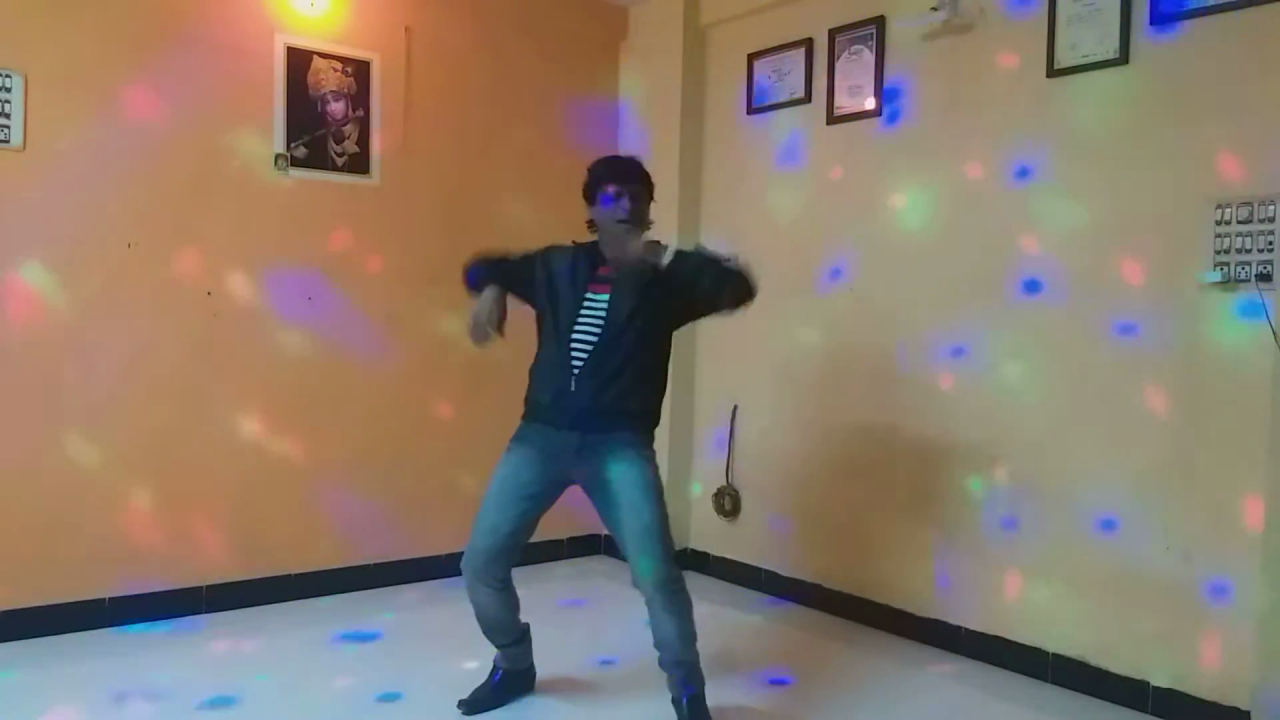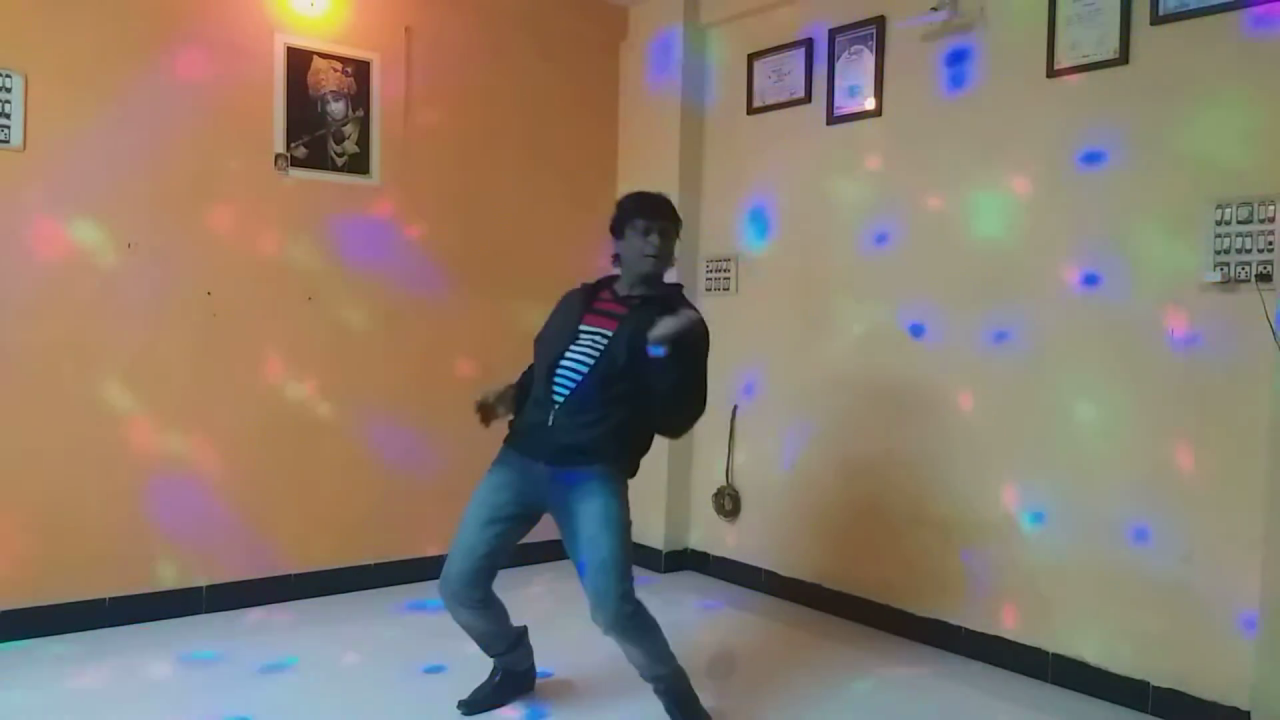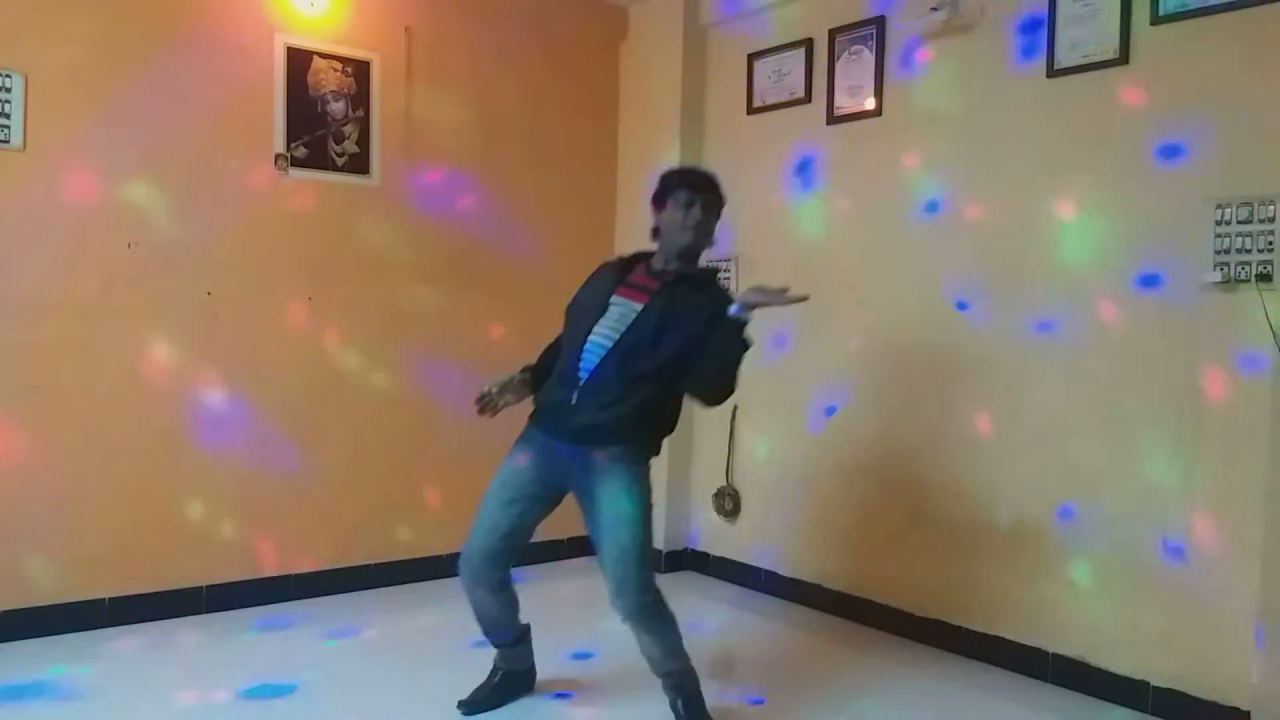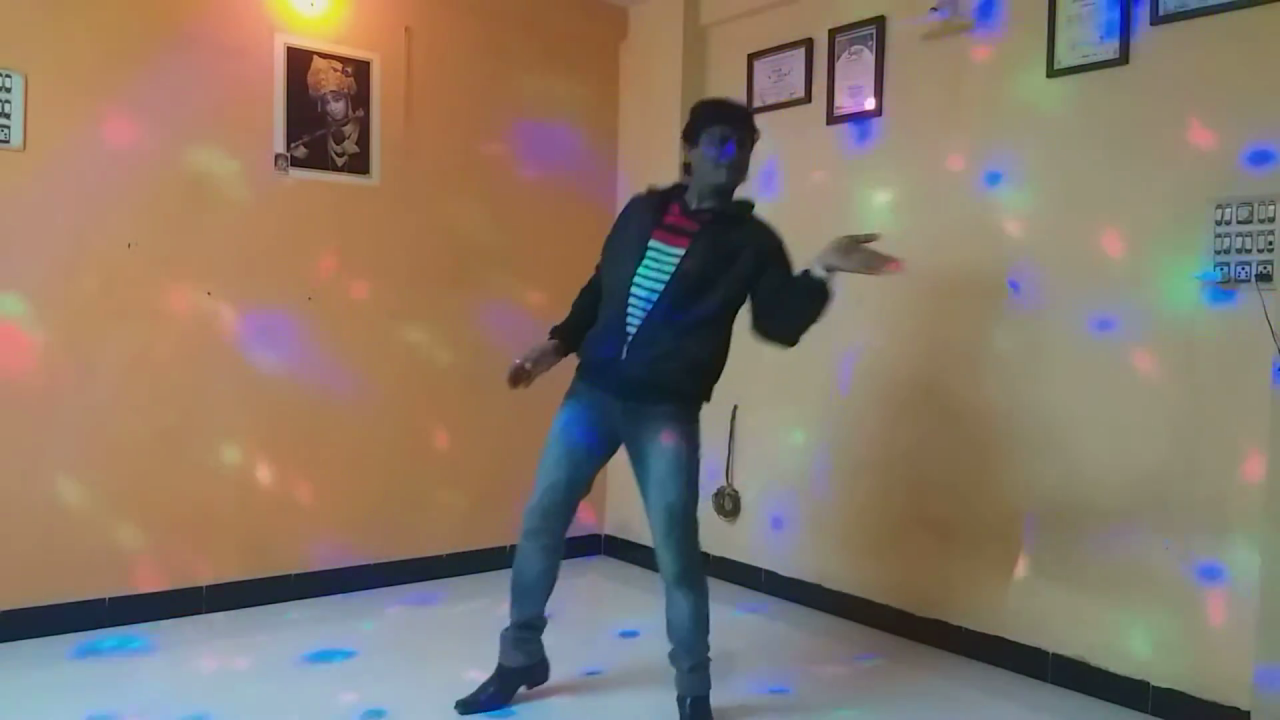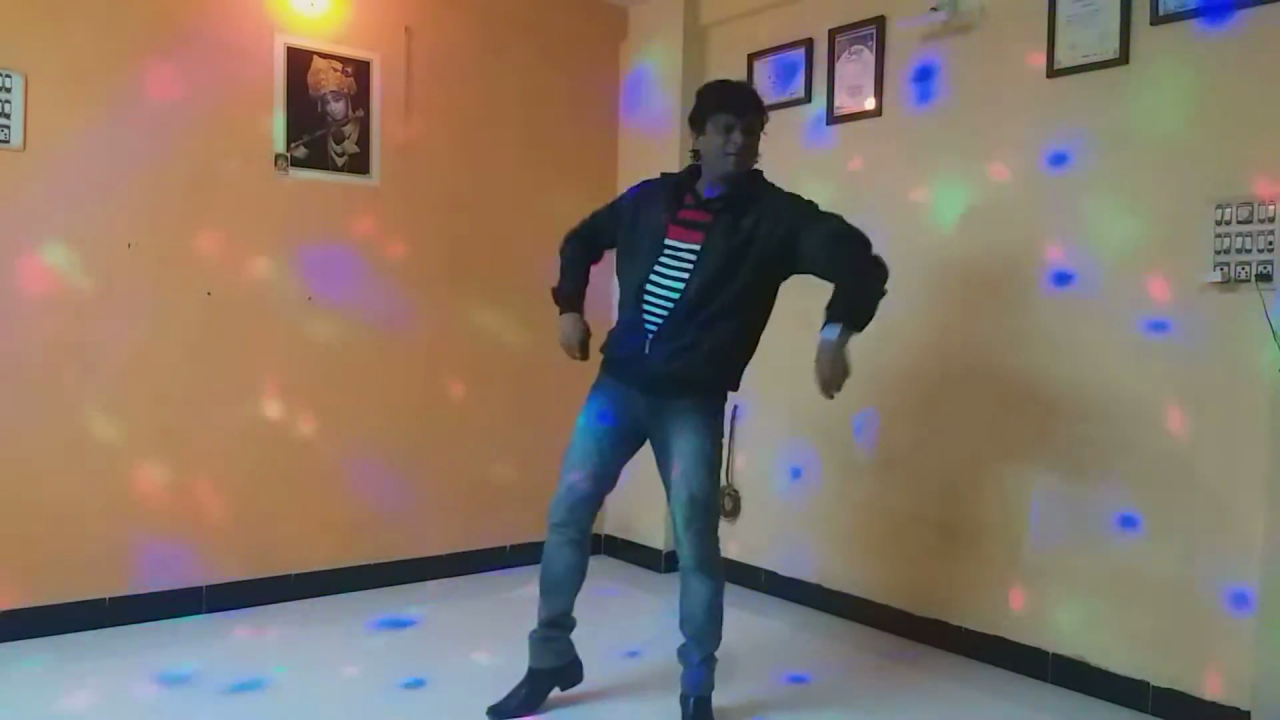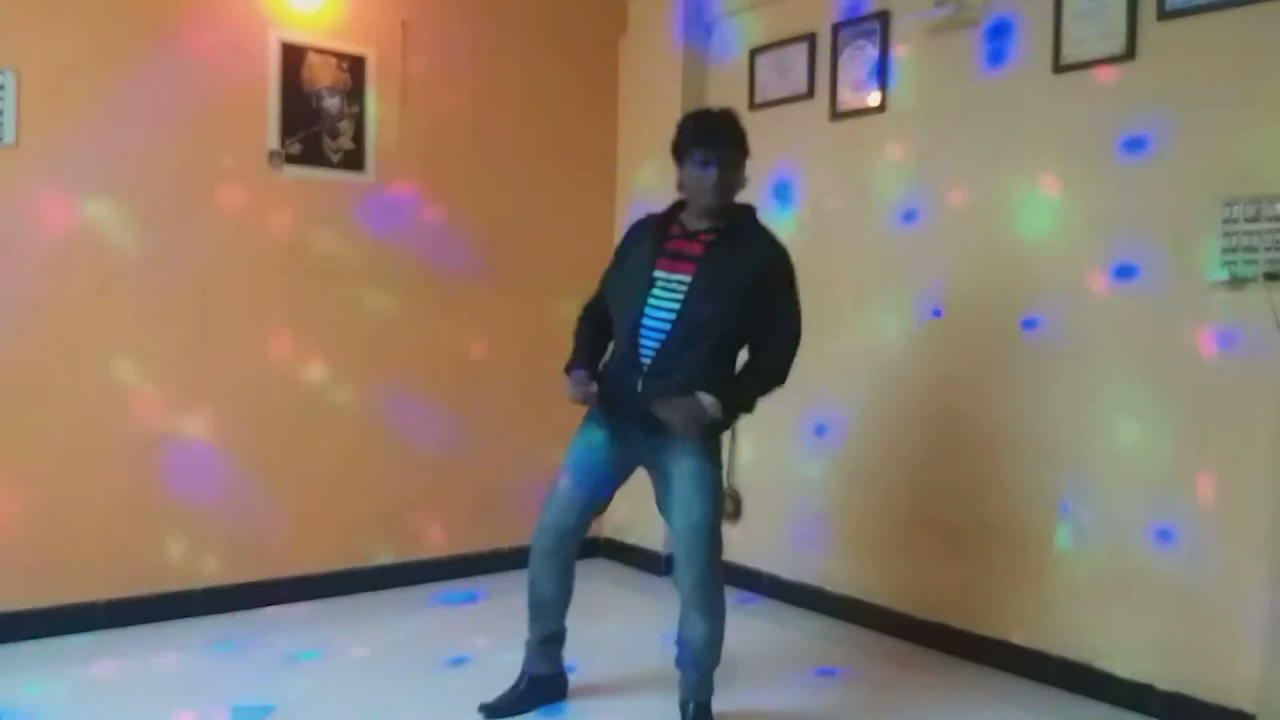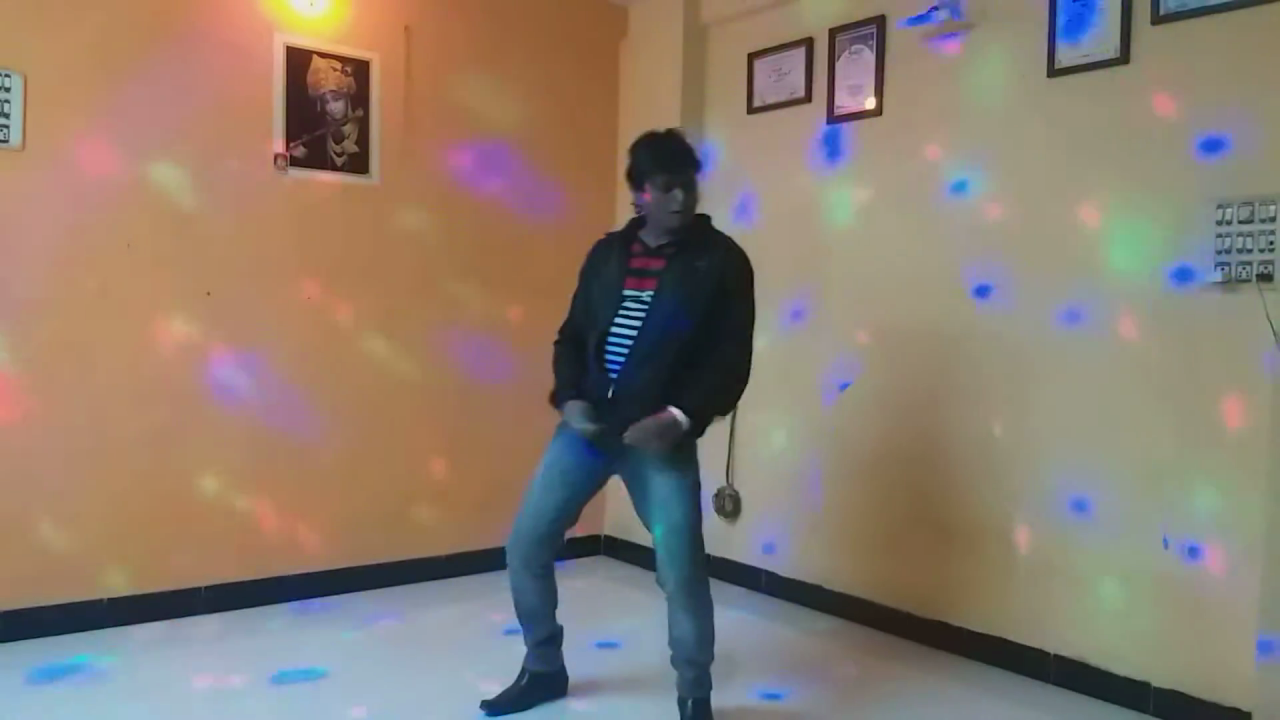
dt=0.3s
person 1, frame 1
left shoulder: (662, 274)
right shoulder: (560, 266)
left elbow: (735, 288)
right elbow: (487, 271)
left wrist: (662, 259)
right wrist: (491, 292)
left hip: (618, 442)
right hip: (541, 435)
left knee: (656, 573)
right knee: (481, 561)
right ankle: (514, 665)
person 1, frame 2
left shoulder: (678, 322)
right shoulder: (577, 302)
left elbow: (673, 420)
left wrist: (661, 348)
right wrist: (510, 397)
left hip: (593, 475)
right hip: (520, 461)
left knee: (611, 605)
right knee: (458, 586)
right ankle: (515, 666)
person 1, frame 3
left shoulder: (708, 302)
right shoulder: (610, 275)
left elbow: (710, 389)
left wrist: (737, 317)
right wrist: (526, 379)
left hip: (616, 456)
right hip: (543, 437)
left knee: (632, 593)
right knee: (478, 564)
right ankle: (513, 664)
person 1, frame 4
left shoulder: (751, 241)
right shoulder: (642, 210)
left elbow: (781, 325)
left wrist: (820, 274)
right wrist: (556, 343)
left hip: (667, 409)
right hip: (592, 392)
left knee: (677, 552)
right knee: (540, 523)
right ankle: (519, 657)
person 1, frame 5
left shoulder: (775, 214)
right shoulder: (652, 198)
left elbow: (861, 264)
right elbow: (581, 240)
left wrist: (835, 333)
right wrist: (570, 308)
left hip: (693, 401)
right hip: (618, 384)
left knee: (695, 543)
right knee: (567, 516)
right ankle: (551, 659)
person 1, frame 6
left shoulder: (760, 255)
right shoulder: (643, 236)
left elbow: (773, 352)
right elbow: (599, 315)
left wrist: (713, 401)
right wrist: (580, 369)
left hip: (689, 431)
right hip: (611, 416)
left knee: (697, 572)
right knee: (550, 540)
person 1, frame 7
left shoulder: (722, 261)
right shoulder: (607, 255)
left elbow: (731, 363)
right elbow: (571, 337)
left wrist: (678, 418)
right wrist: (570, 401)
left hip: (662, 438)
right hip: (587, 426)
left knee: (681, 572)
right knee: (526, 546)
right ankle: (544, 669)
